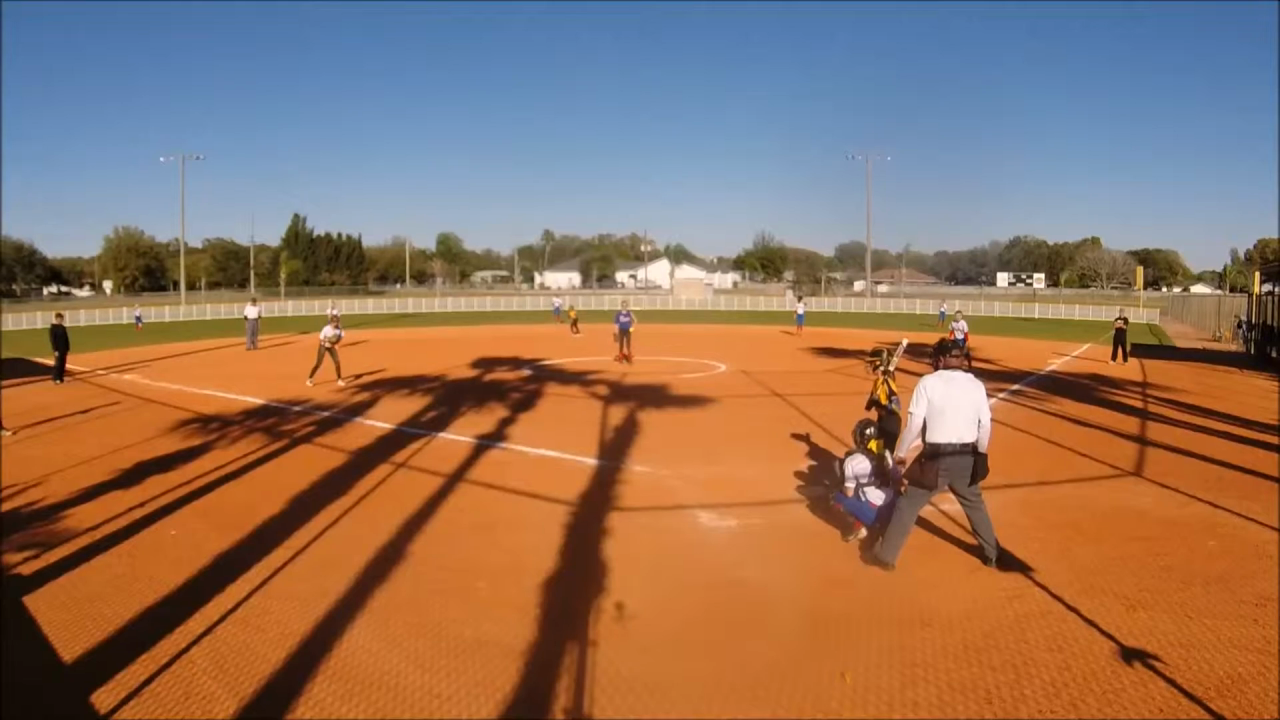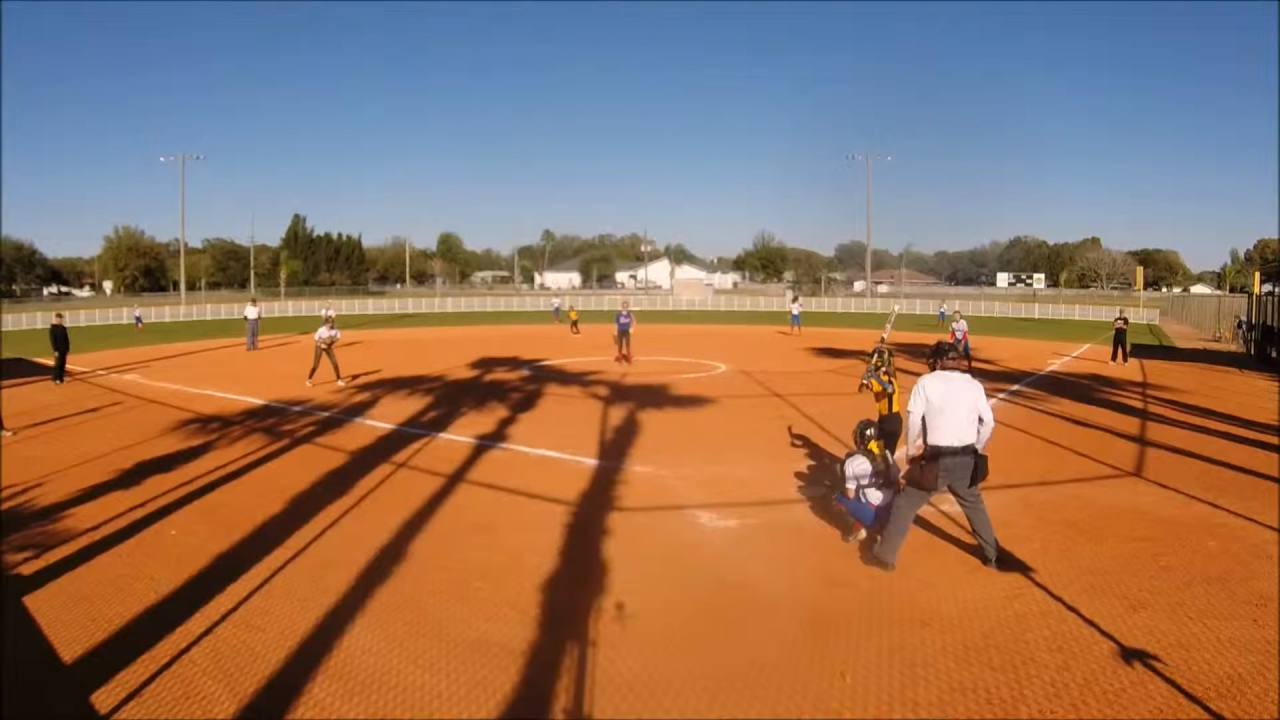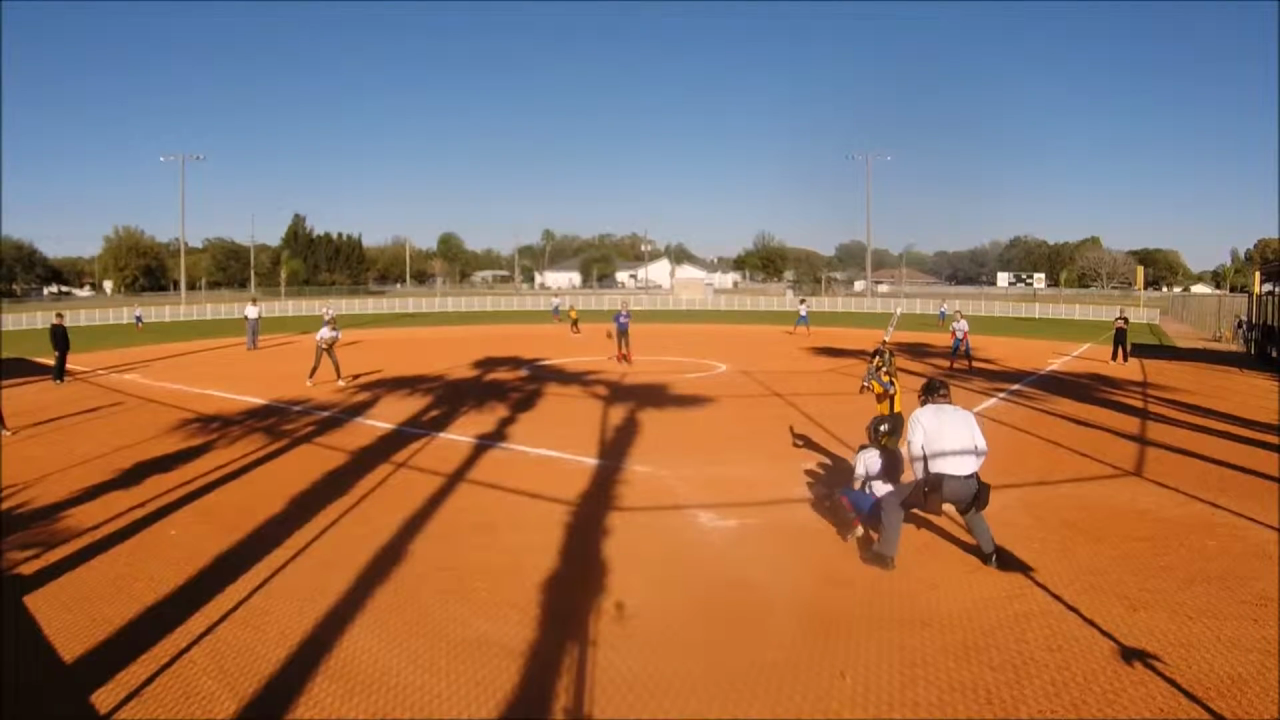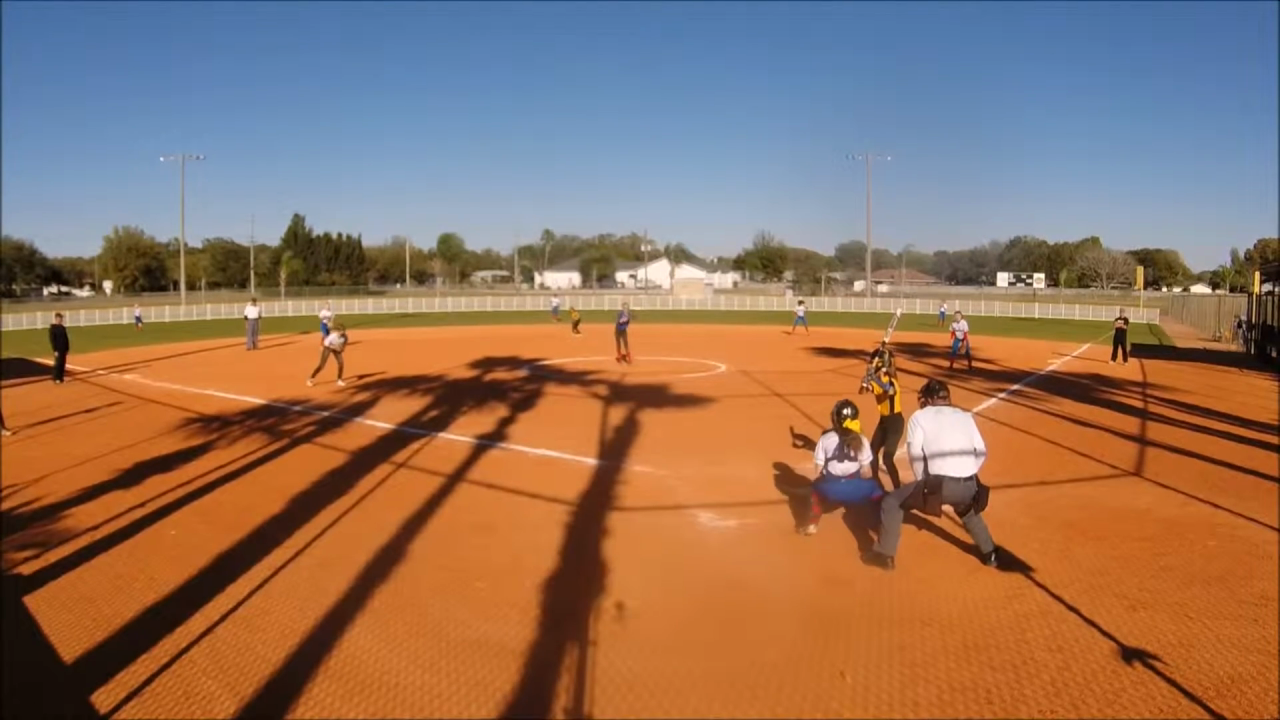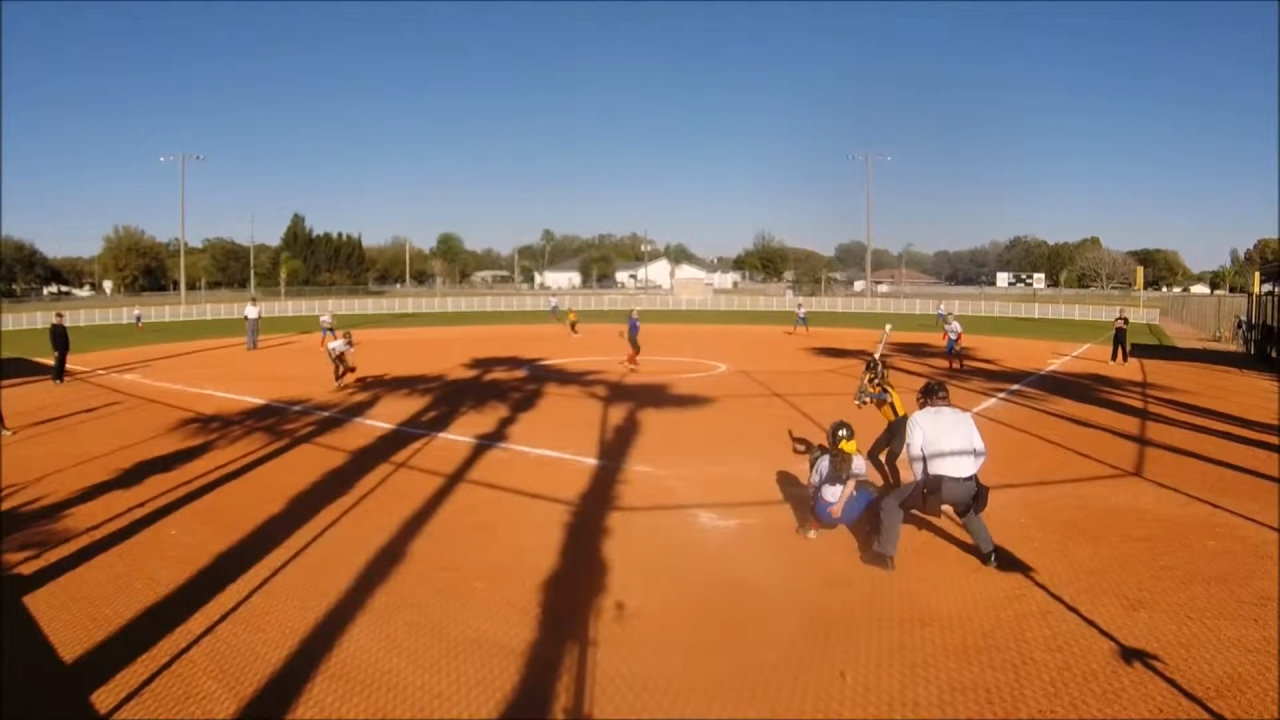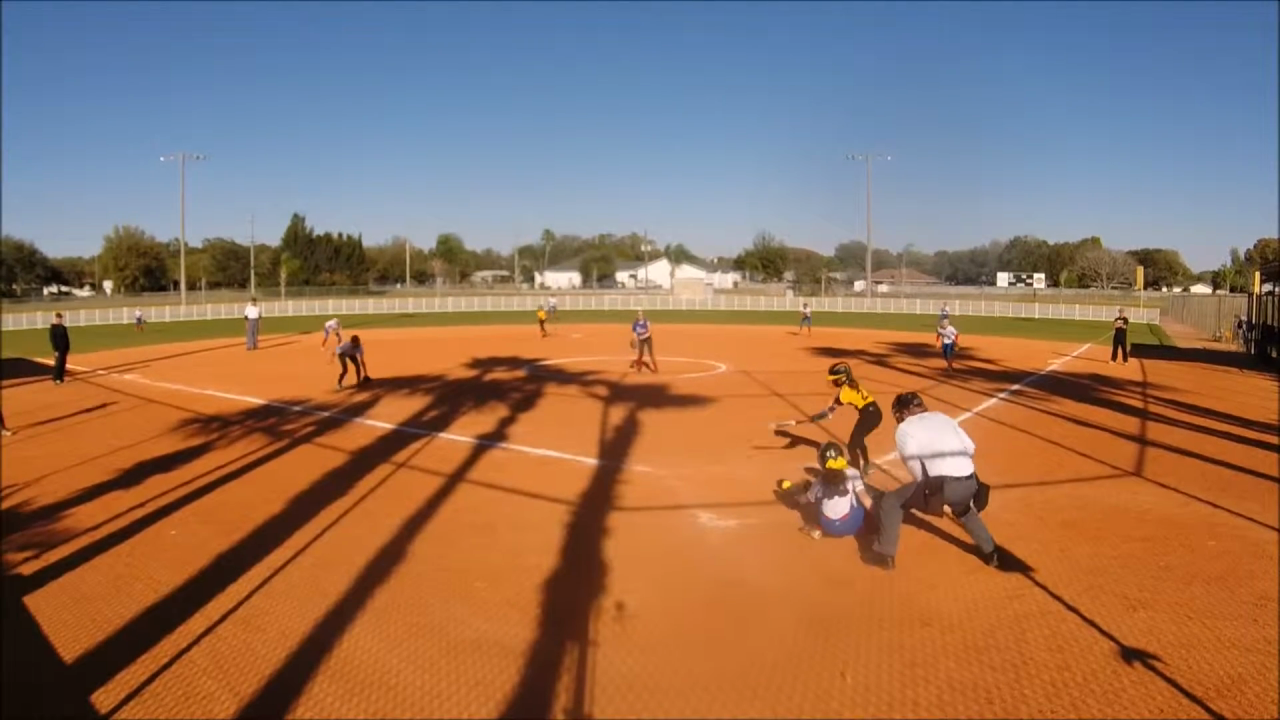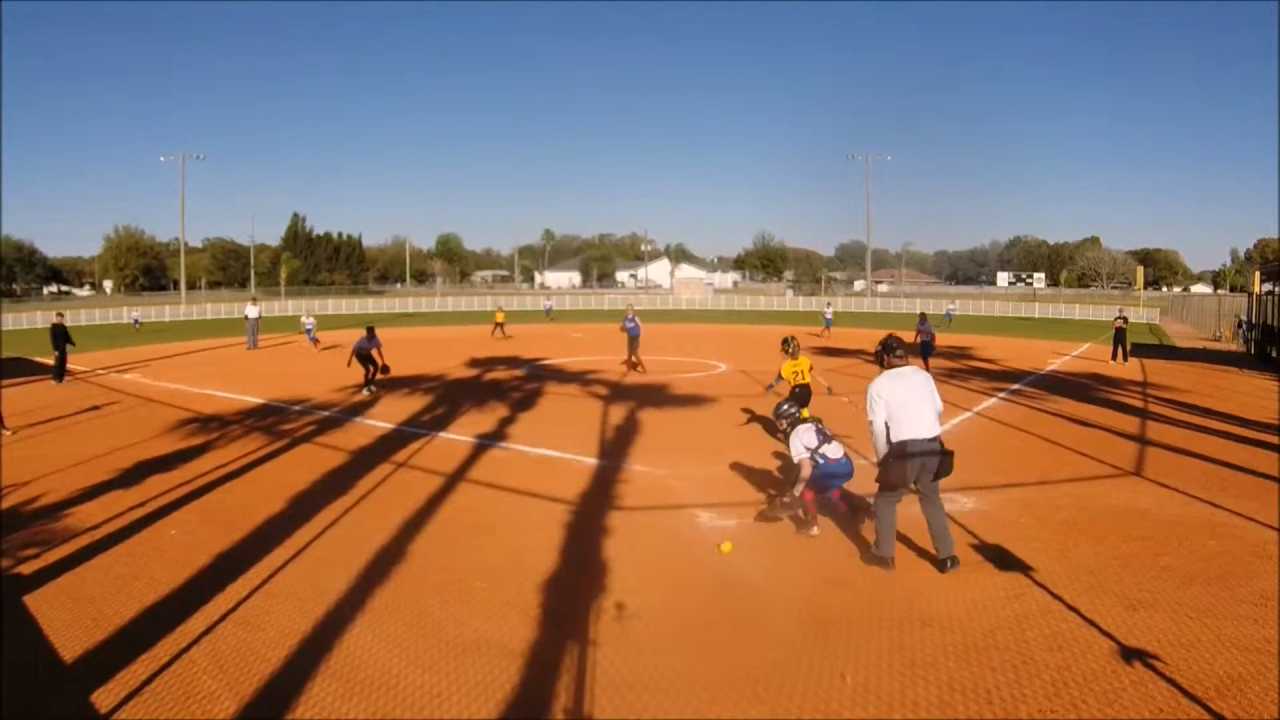
dt=0.7s
person 1, frame 1
left shoulder: (929, 382)
right shoulder: (976, 385)
left elbow: (914, 422)
right elbow: (985, 424)
left wrist: (900, 452)
right wrist: (979, 455)
left hip: (936, 455)
right hip: (966, 456)
left knee: (908, 504)
right knee: (975, 504)
left ankle: (885, 555)
right ankle: (993, 554)
person 1, frame 2
left shoulder: (926, 381)
right shoulder: (974, 385)
left elbow: (913, 419)
right elbow: (988, 422)
left wrist: (911, 449)
right wrist: (974, 449)
left hip: (936, 457)
right hip: (966, 458)
left knee: (905, 503)
right knee: (974, 504)
left ankle: (884, 556)
right ankle: (992, 555)
person 1, frame 3
left shoulder: (920, 414)
right shoulder: (967, 415)
left elbow: (915, 450)
right elbow: (982, 450)
left wrist: (922, 481)
left hip: (940, 482)
right hip: (969, 484)
left knee: (891, 501)
right knee: (970, 507)
left ankle: (884, 555)
right ankle: (990, 554)
person 1, frame 4
left shoulder: (920, 416)
right shoulder: (965, 416)
left elbow: (915, 452)
right elbow: (981, 452)
left wrist: (922, 481)
left hip: (939, 484)
right hip: (969, 486)
left knee: (891, 502)
right knee: (968, 510)
left ankle: (884, 555)
right ankle: (989, 554)
person 1, frame 5
left shoulder: (919, 417)
right shoulder: (964, 417)
left elbow: (914, 453)
right elbow: (981, 451)
left wrist: (923, 481)
left hip: (938, 484)
right hip: (968, 486)
left knee: (890, 503)
right knee: (967, 510)
left ankle: (884, 555)
right ankle: (989, 554)
person 1, frame 6
left shoulder: (904, 429)
right shoulder: (943, 417)
left elbow: (912, 461)
right elbow: (969, 447)
left wrist: (925, 485)
left hip: (941, 485)
right hip: (969, 483)
left knee: (890, 502)
right knee: (964, 511)
left ankle: (884, 554)
right ankle: (991, 552)
person 1, frame 7
left shoulder: (878, 384)
right shoulder: (924, 376)
left elbow: (878, 426)
right elbow: (938, 409)
left wrist: (883, 457)
left hip: (904, 450)
right hip: (933, 448)
left knee: (885, 501)
right knee: (932, 501)
left ankle: (884, 554)
right ankle: (947, 556)
